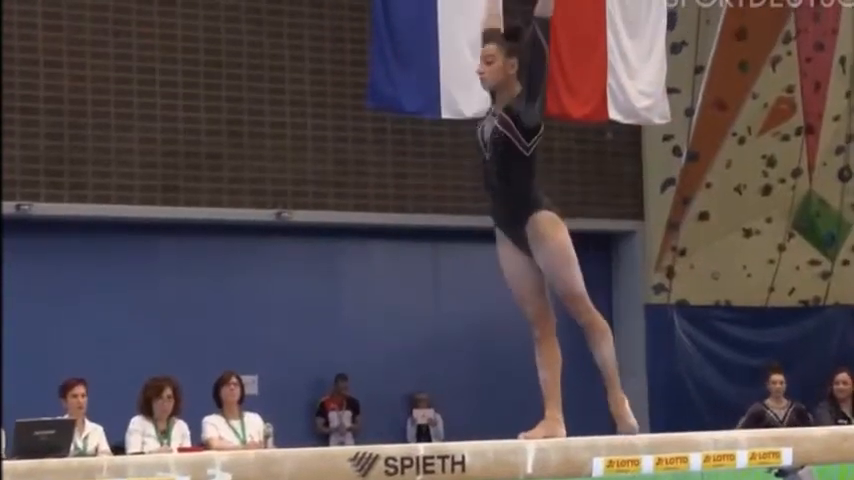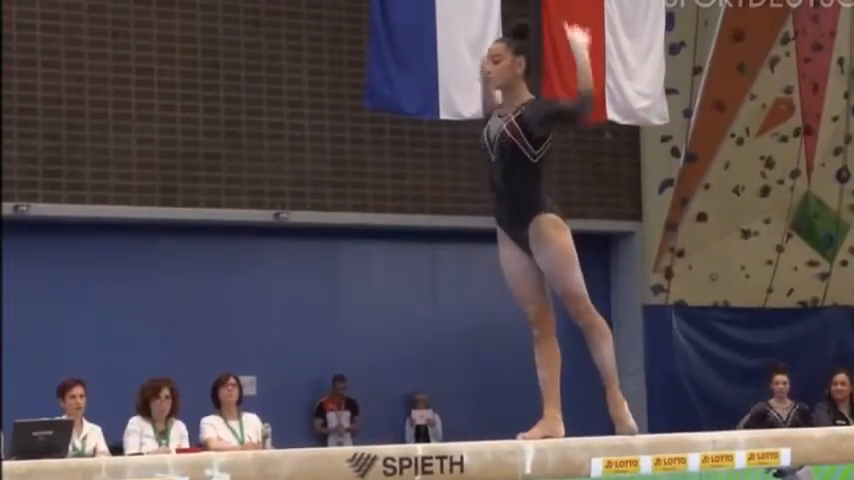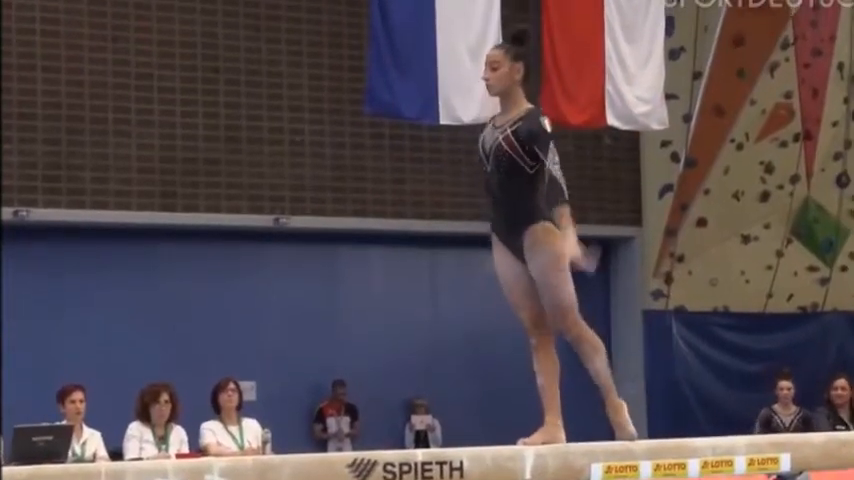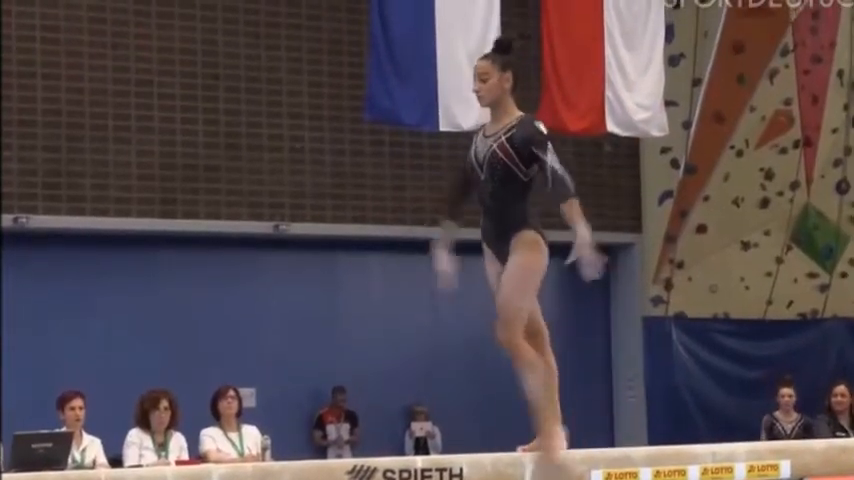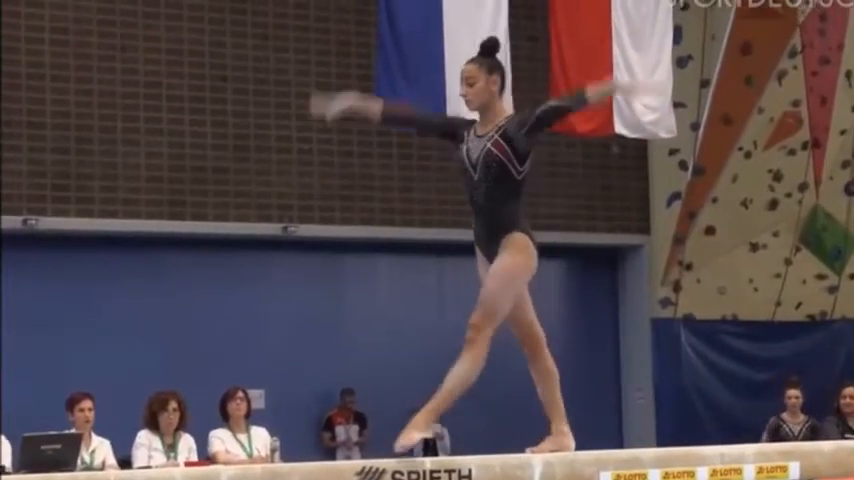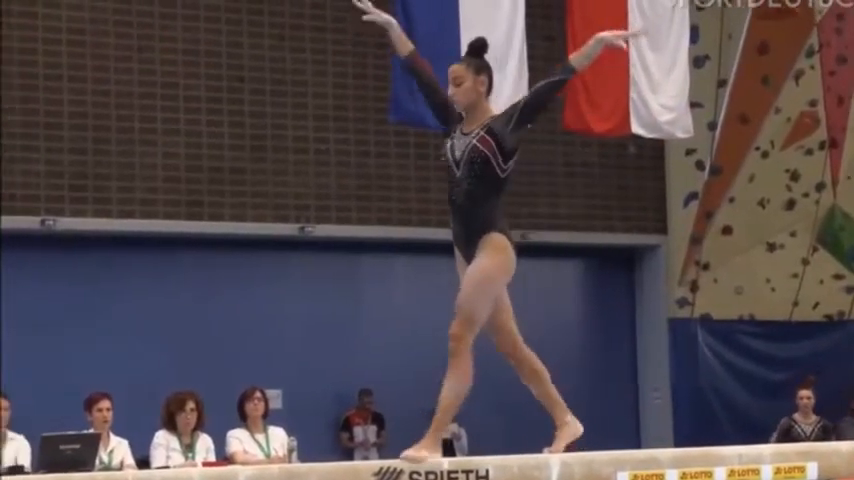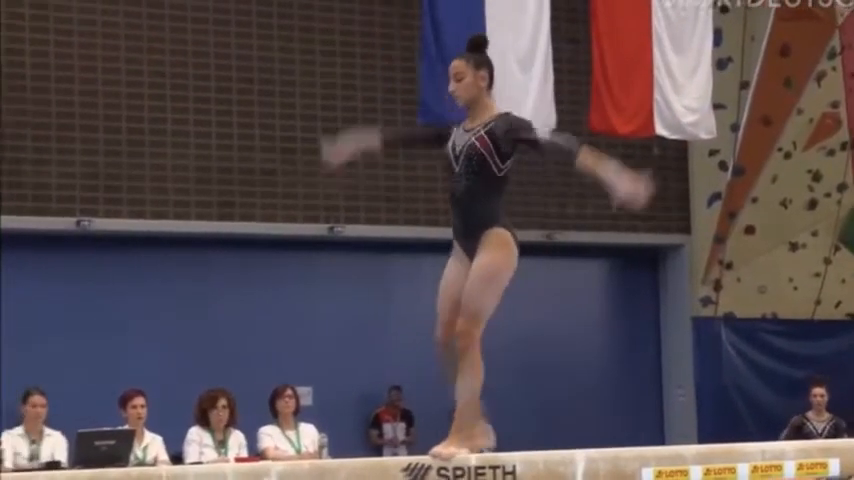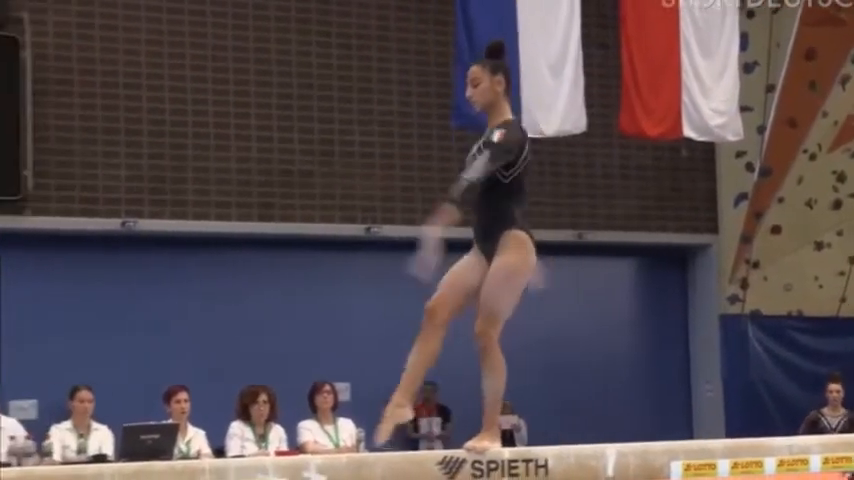
dt=0.2s
person 1, frame 1
left shoulder: (526, 103)
right shoulder: (496, 106)
left elbow: (537, 44)
right elbow: (492, 40)
left hip: (538, 220)
right hip: (507, 229)
left knee: (581, 308)
right knee: (539, 322)
left ankle: (616, 397)
right ankle: (553, 417)
person 1, frame 2
left shoulder: (538, 111)
right shoulder: (498, 116)
left elbow: (582, 109)
left wrist: (580, 54)
right wrist: (487, 91)
left hip: (541, 223)
right hip: (509, 230)
left knee: (583, 310)
right knee: (539, 323)
left ankle: (616, 400)
right ankle: (552, 417)
person 1, frame 3
left shoulder: (535, 123)
right shoulder: (492, 126)
left elbow: (554, 183)
left wrist: (570, 240)
left hip: (537, 232)
right hip: (503, 236)
left knee: (569, 326)
right knee: (536, 331)
left ankle: (613, 403)
right ankle: (552, 424)
person 1, frame 4
left shoulder: (529, 129)
right shoulder: (480, 135)
left elbow: (559, 181)
right elbow: (461, 189)
left wrist: (583, 234)
right wrist: (443, 246)
left hip: (525, 241)
right hip: (493, 245)
left knee: (510, 336)
right knee: (533, 338)
left ankle: (550, 426)
right ankle: (548, 429)
person 1, frame 5
left shoulder: (521, 127)
right shoulder: (465, 130)
left elbow: (568, 103)
right elbow: (408, 115)
left wrist: (614, 87)
right wrist: (353, 103)
left hip: (514, 244)
right hip: (487, 246)
left knee: (477, 333)
right knee: (531, 341)
left ankle: (423, 421)
right ankle: (560, 431)
person 1, frame 6
left shoulder: (507, 124)
right shoulder: (454, 126)
left elbow: (555, 81)
right elbow: (419, 71)
left wrist: (600, 41)
left hip: (493, 246)
right hip: (466, 249)
left knee: (459, 337)
right knee: (508, 345)
left ankle: (433, 439)
right ankle: (565, 422)
person 1, frame 7
left shoulder: (507, 126)
right shoulder: (458, 131)
left elbow: (559, 146)
right elbow: (410, 137)
left wrist: (612, 173)
right wrist: (361, 139)
left hip: (495, 241)
right hip: (464, 246)
left knee: (465, 335)
right knee: (448, 337)
left ankle: (461, 436)
right ankle: (475, 427)
person 1, frame 8
left shoulder: (506, 134)
right shoulder: (495, 134)
left elbow: (469, 182)
left wrist: (434, 231)
left hip: (512, 245)
right hip: (486, 247)
left knee: (485, 335)
right knee: (435, 313)
left ankle: (490, 432)
right ankle: (401, 402)
